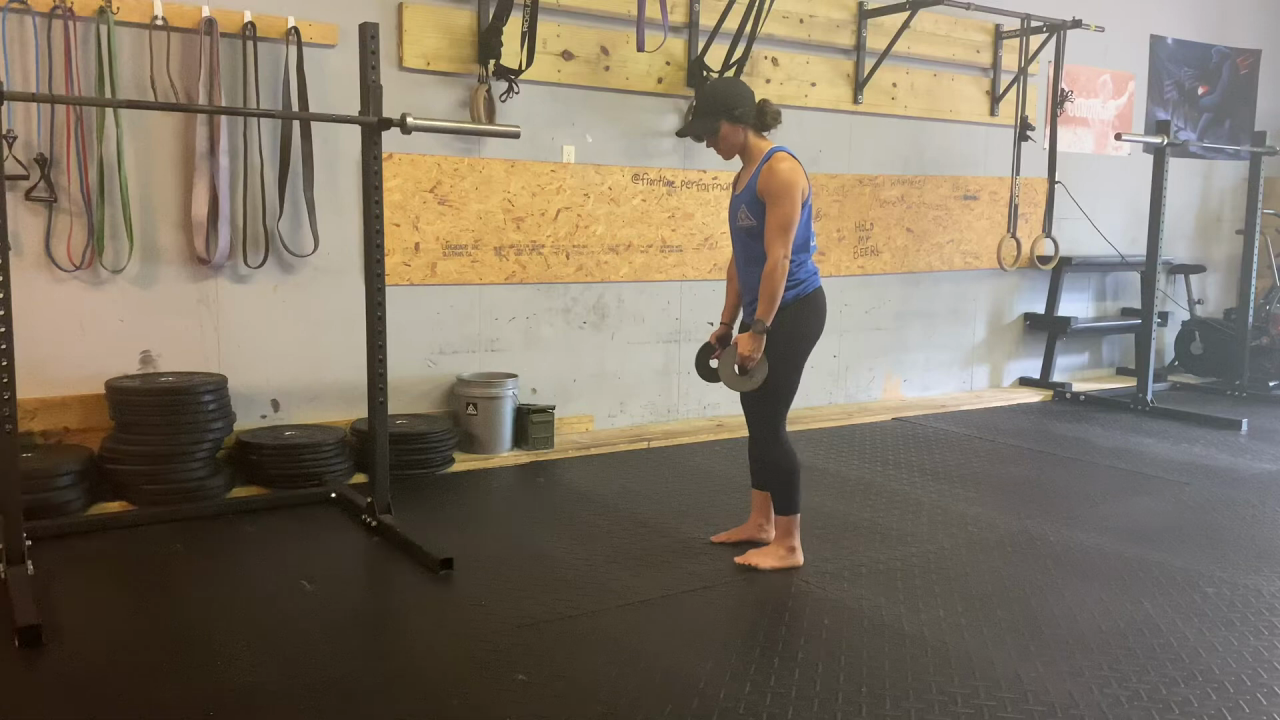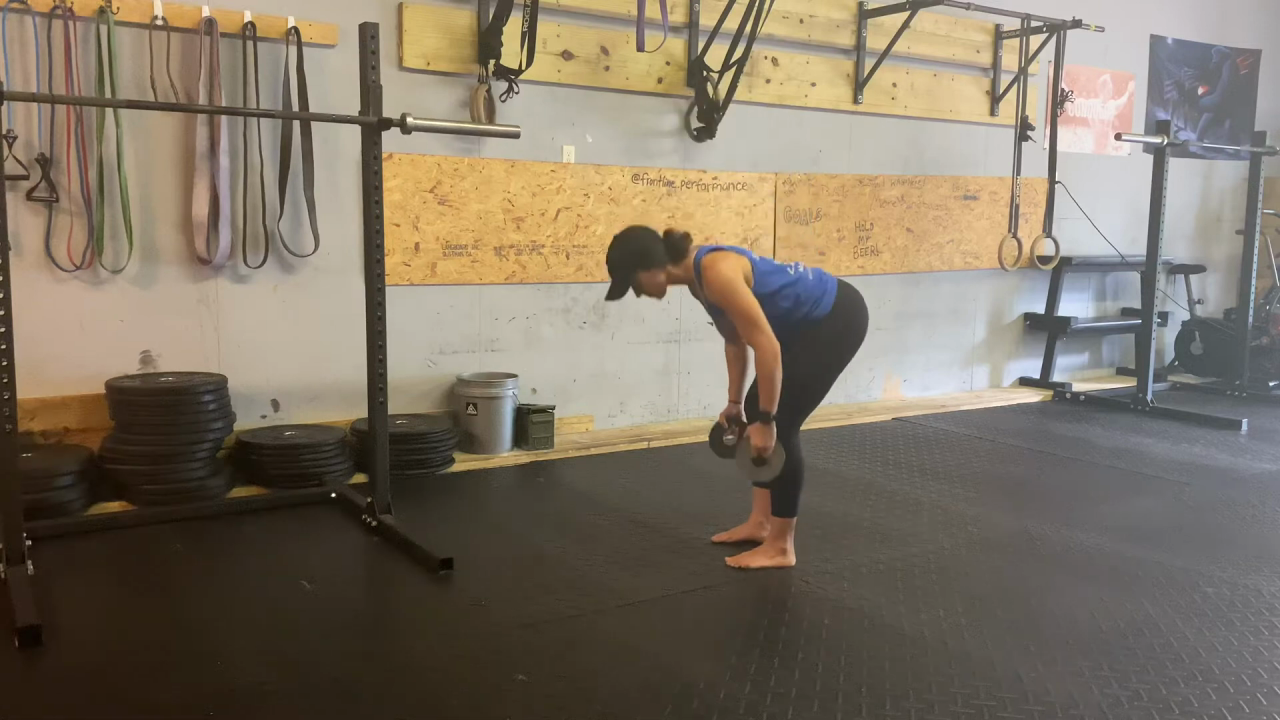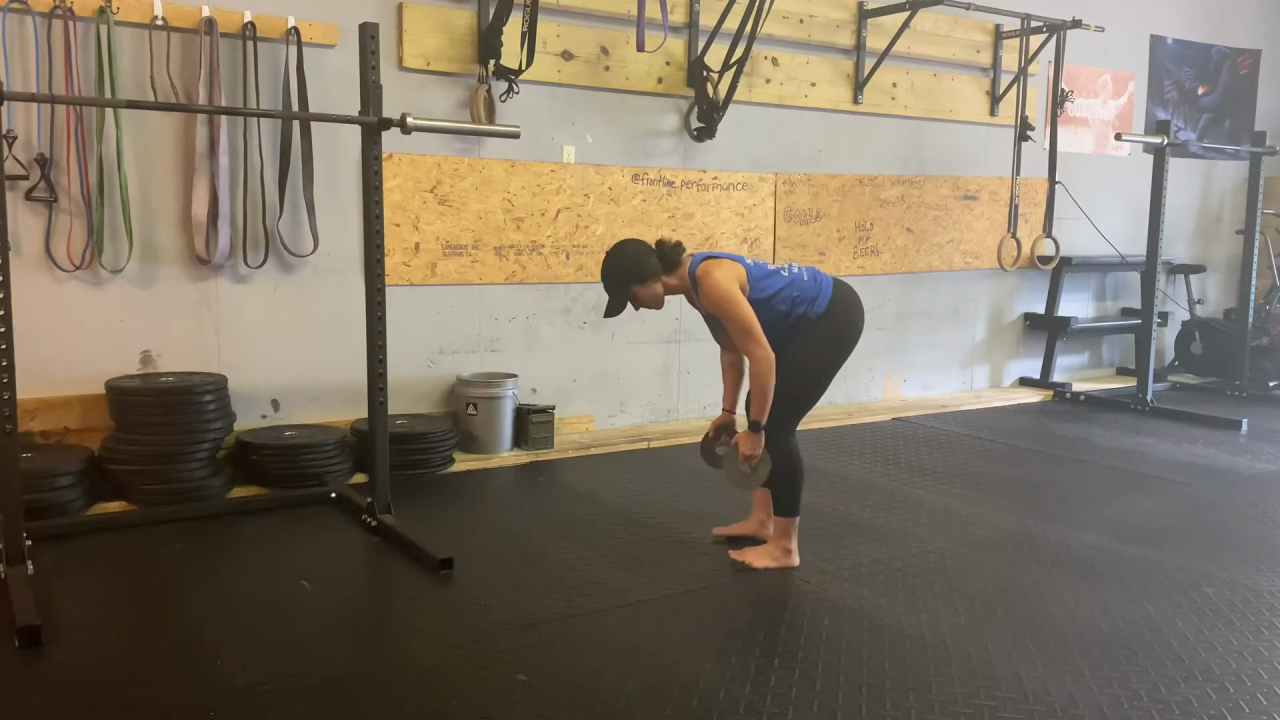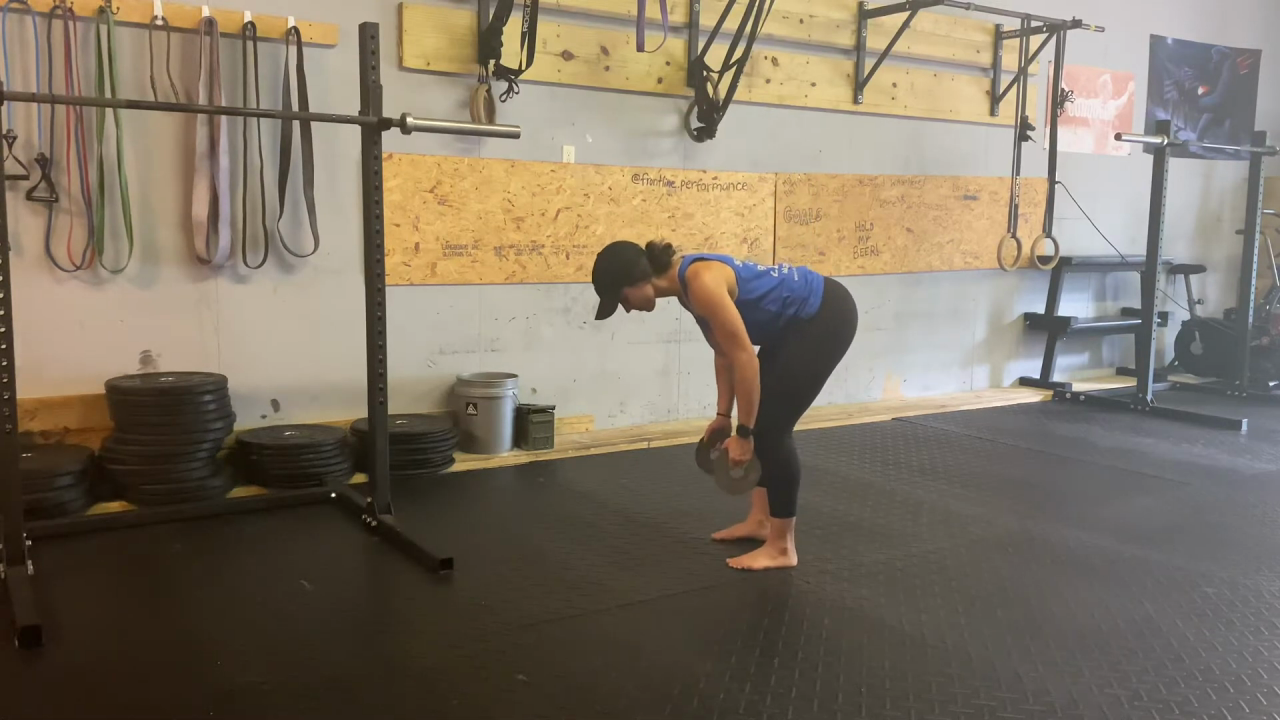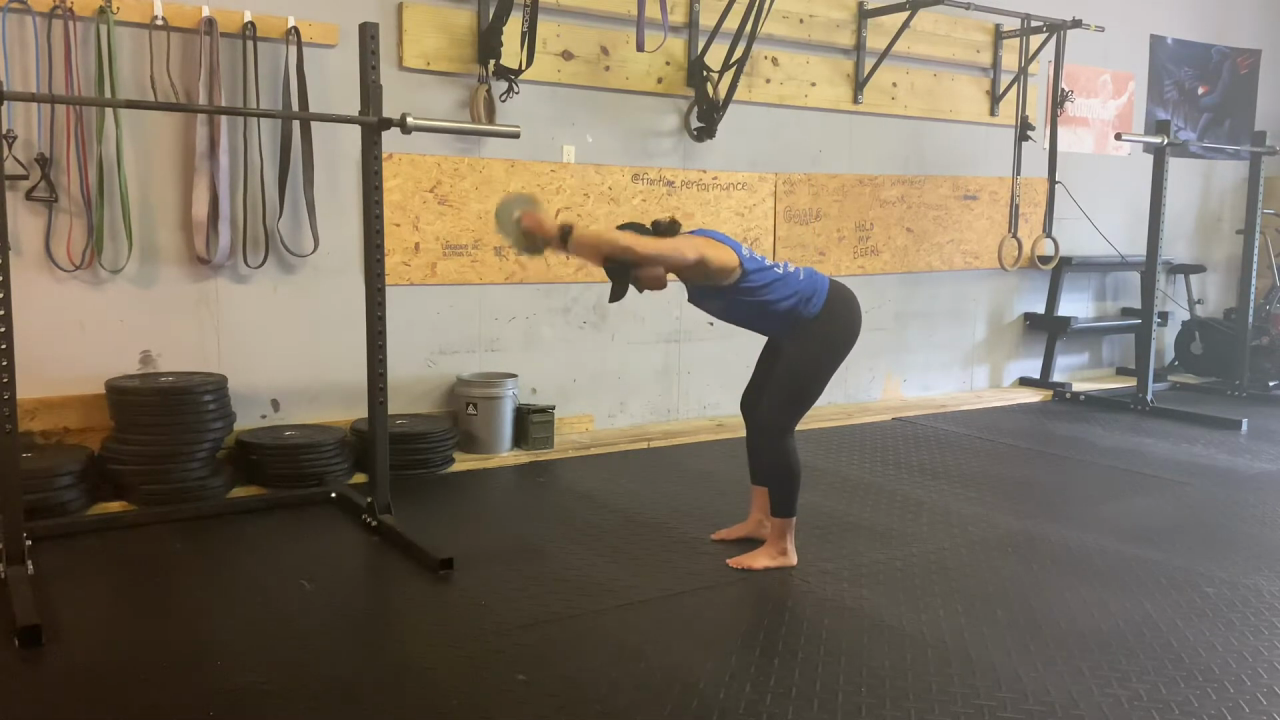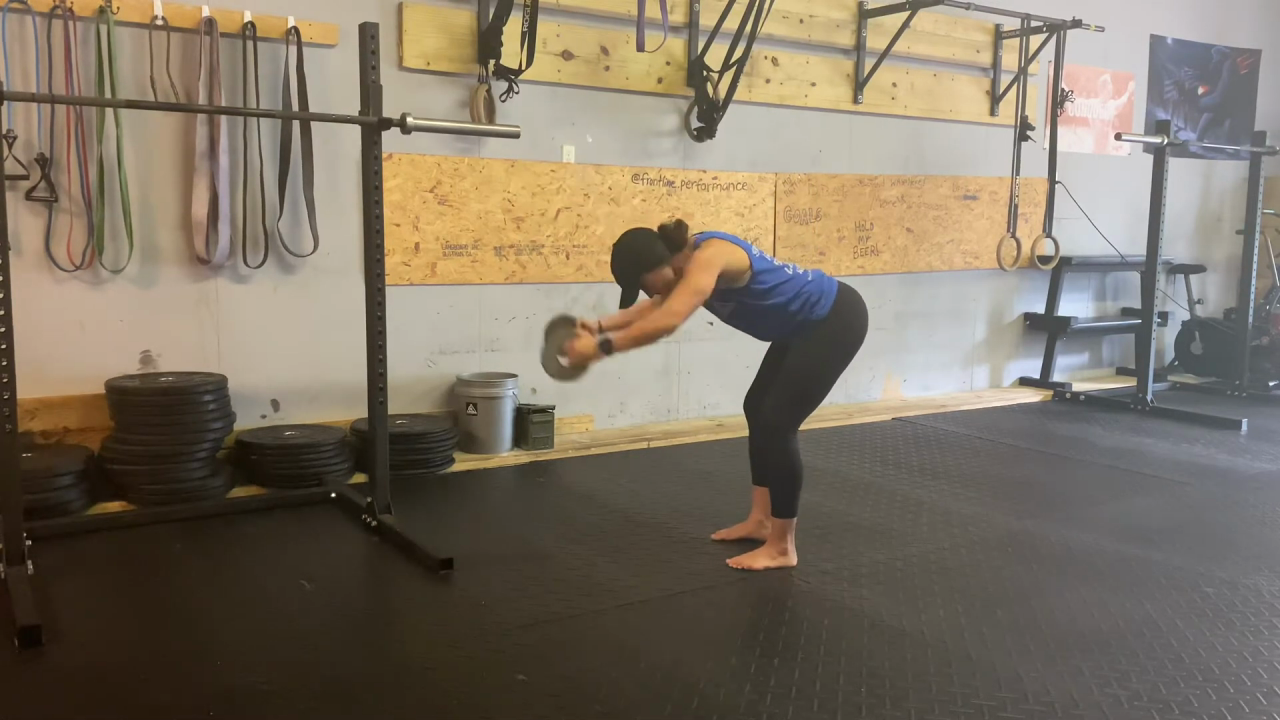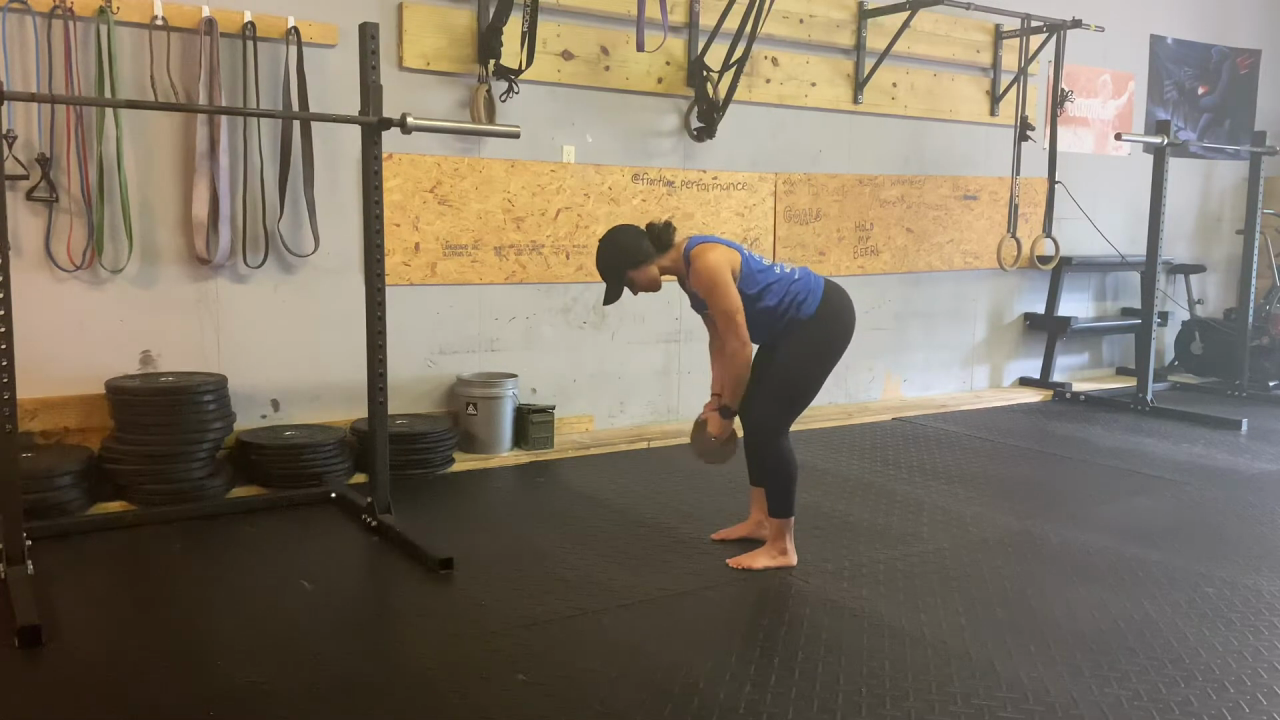
dt=0.7s
person 1, frame 1
left shoulder: (780, 170)
right shoulder: (746, 173)
left elbow: (778, 259)
left wrist: (757, 330)
right wrist: (727, 323)
left hip: (792, 311)
right hip: (763, 311)
left knee: (768, 424)
right knee: (756, 421)
left ankle: (788, 544)
right ankle: (761, 523)
person 1, frame 2
left shoulder: (716, 273)
right shoulder: (697, 275)
left elbow: (767, 347)
right elbow: (736, 340)
left wrist: (766, 420)
right wrist: (735, 402)
left hip: (838, 317)
right hip: (813, 319)
left knee: (780, 423)
right knee: (759, 406)
left ankle: (781, 546)
right ankle: (760, 522)
person 1, frame 3
left shoulder: (711, 281)
right shoulder: (692, 281)
left elbow: (762, 356)
right elbow: (732, 348)
left wrist: (755, 429)
right wrist: (728, 411)
left hip: (833, 316)
right hip: (808, 317)
left knee: (776, 424)
right knee: (761, 412)
left ankle: (784, 546)
right ankle: (762, 520)
person 1, frame 4
left shoulder: (700, 283)
right shoulder: (684, 281)
left elbow: (745, 359)
right elbow: (725, 352)
left wrist: (743, 433)
right wrist: (724, 415)
left hip: (826, 316)
right hip: (800, 319)
left knee: (771, 423)
right knee: (756, 416)
left ankle: (782, 547)
right ankle: (760, 520)
person 1, frame 5
left shoulder: (696, 253)
right shoulder: (685, 252)
left elbow: (632, 246)
right elbow: (629, 252)
left wrist: (560, 233)
right wrist: (560, 237)
left hip: (829, 317)
right hip: (800, 320)
left knee: (773, 424)
right knee: (755, 408)
left ankle: (781, 547)
right ankle: (761, 519)
person 1, frame 6
left shoulder: (710, 257)
right shoulder: (690, 257)
left elbow: (668, 321)
right elbow: (658, 307)
left wrist: (602, 344)
right wrist: (601, 328)
left hip: (836, 319)
right hip: (808, 321)
left knee: (775, 423)
right knee: (758, 409)
left ankle: (782, 547)
right ankle: (760, 519)
person 1, frame 7
left shoulder: (705, 264)
right shoulder: (686, 266)
left elbow: (740, 347)
right elbow: (719, 337)
left wrist: (725, 412)
right wrist: (717, 398)
left hip: (824, 318)
right hip: (797, 321)
left knee: (768, 424)
right knee: (753, 413)
left ankle: (781, 546)
right ankle: (760, 519)
